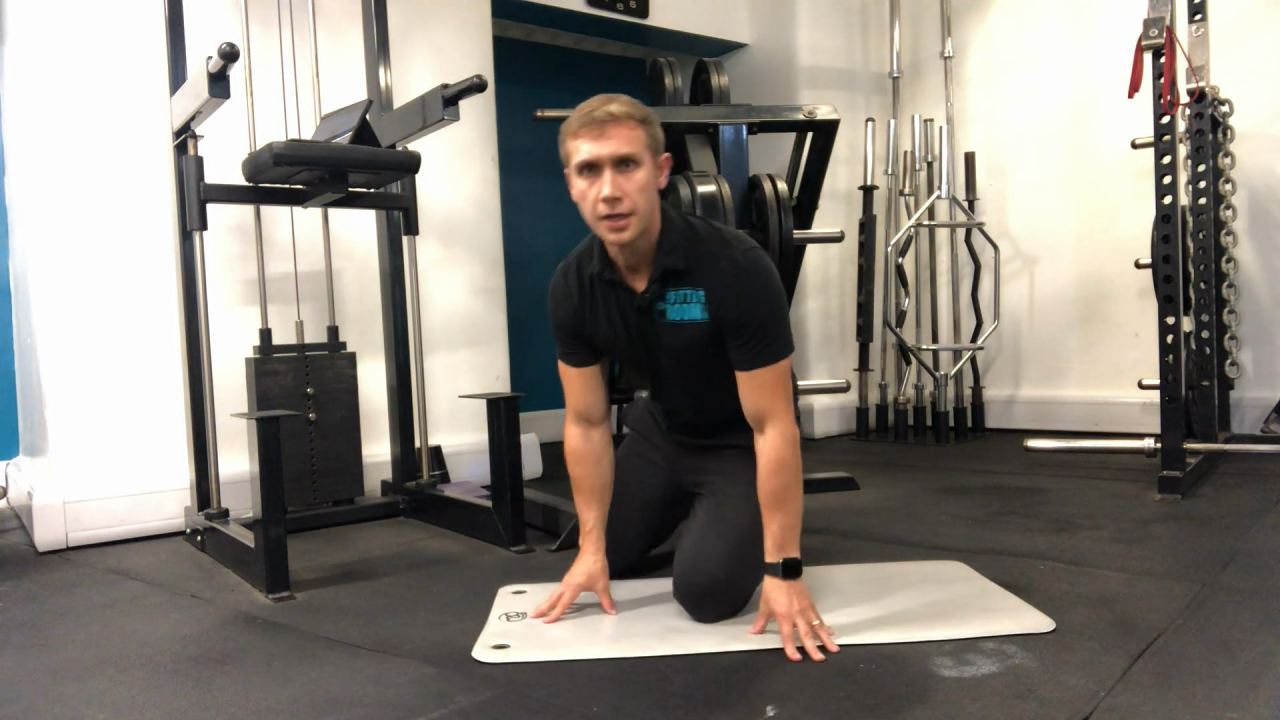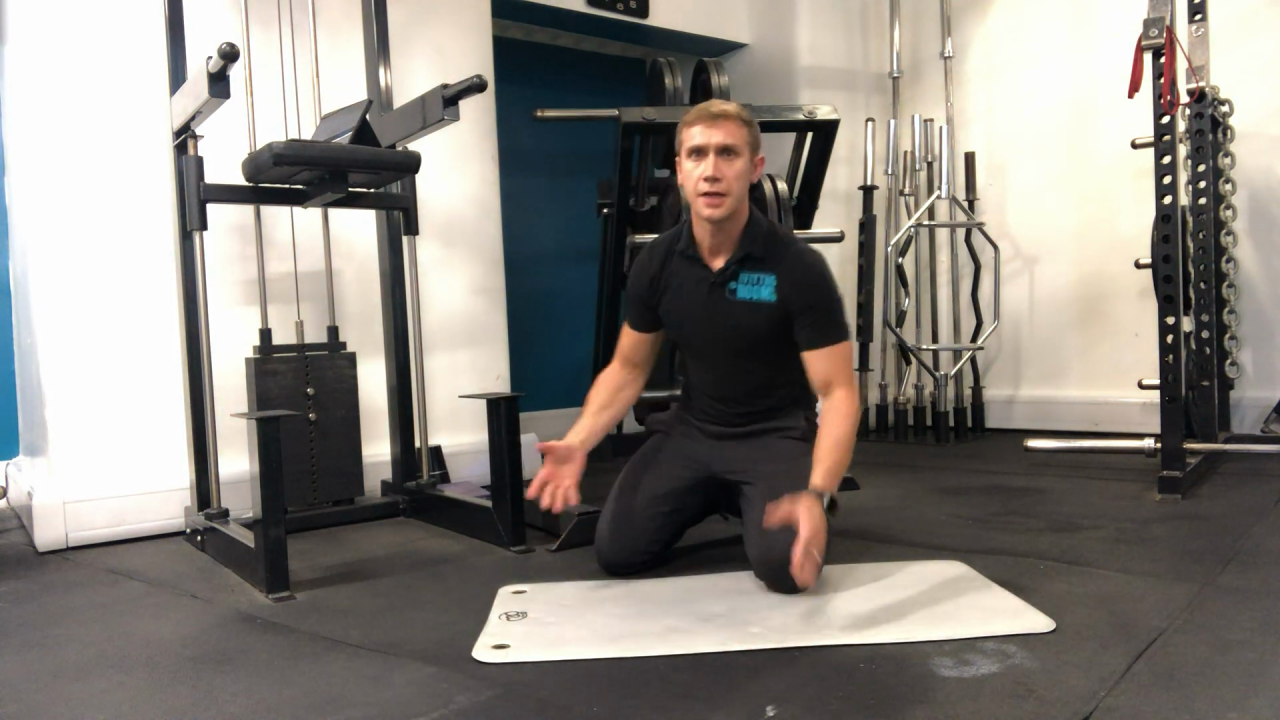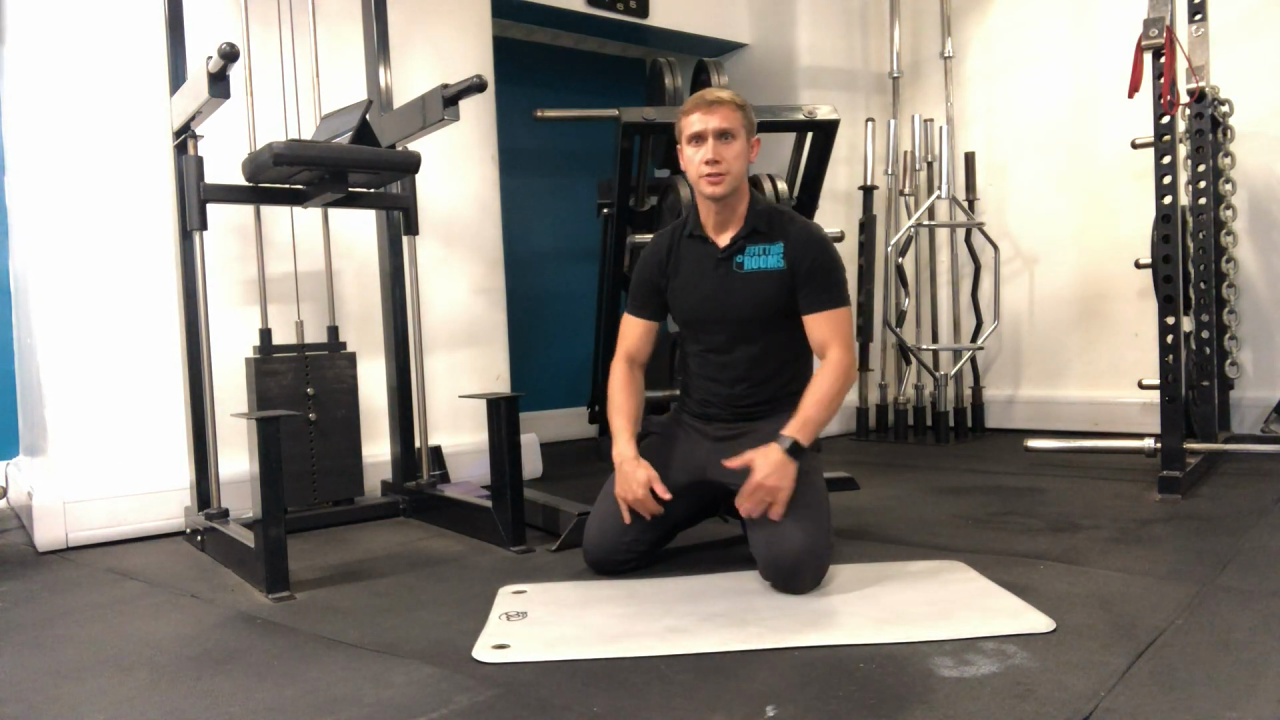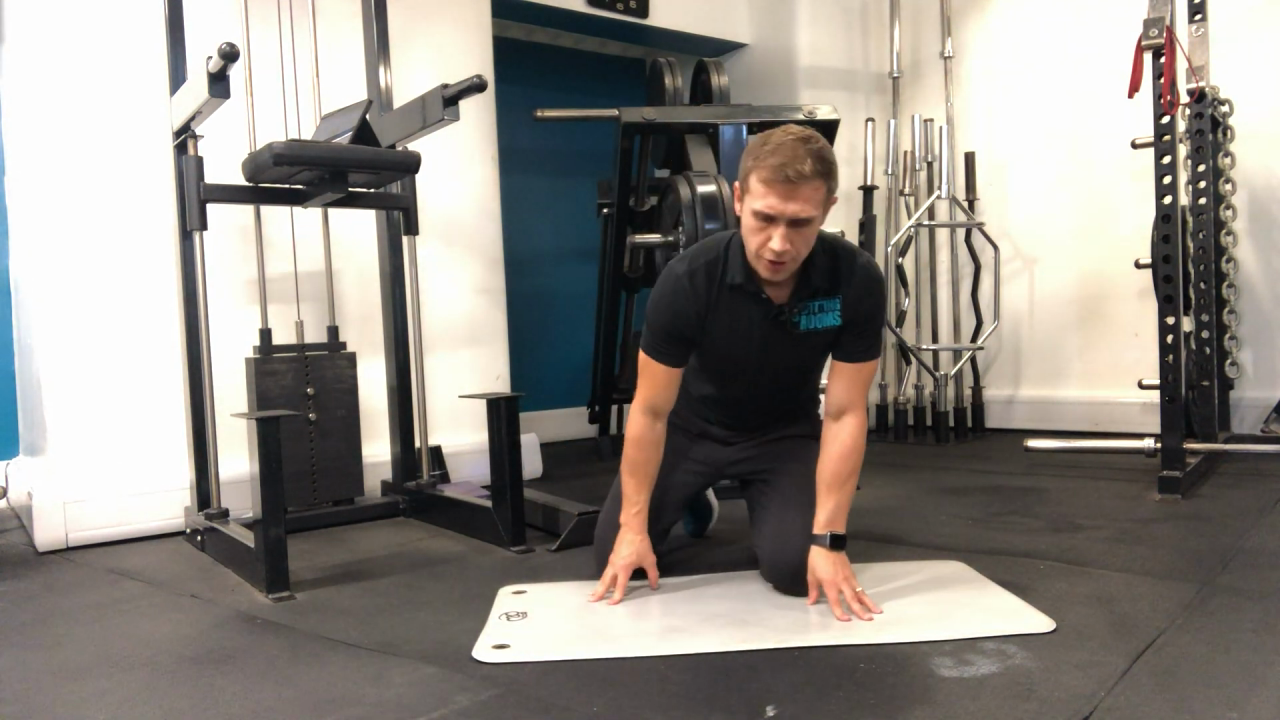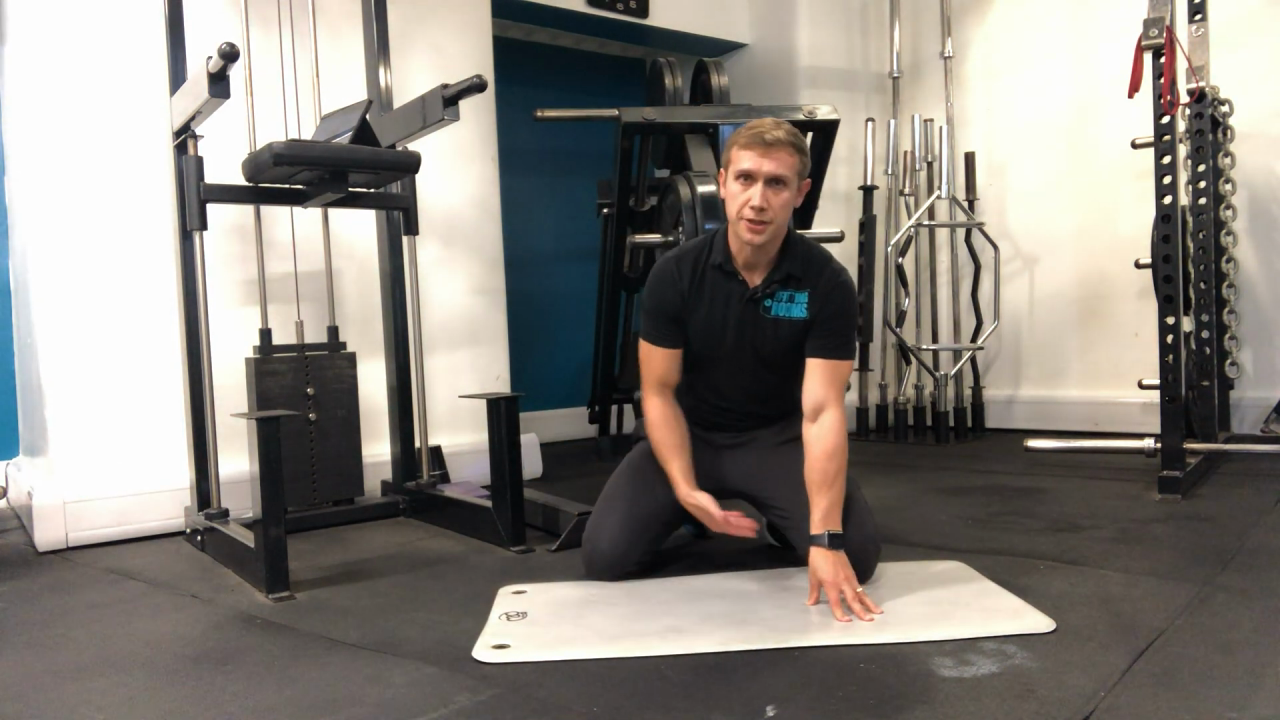
dt=1s
person 1, frame 1
left shoulder: (735, 269)
right shoulder: (572, 284)
left elbow: (773, 427)
right elbow: (586, 423)
left wrist: (784, 570)
right wrist: (591, 548)
left hip: (740, 444)
right hip: (663, 432)
left knee: (706, 590)
right knee: (596, 571)
left ankle: (738, 521)
right ankle: (686, 508)
person 1, frame 2
left shoulder: (798, 268)
right shoulder: (656, 263)
left elbow: (839, 393)
right elbow: (627, 369)
left wrist: (818, 496)
right wrist: (578, 443)
left hip: (775, 435)
right hip: (691, 431)
left knee: (784, 566)
right knee: (618, 551)
left ankle: (753, 497)
right ankle: (713, 495)
person 1, frame 3
left shoulder: (802, 243)
right shoulder: (663, 252)
left elbow: (838, 360)
right elbow: (628, 361)
left wrist: (788, 449)
right wrist: (625, 453)
left hip: (773, 434)
right hip: (689, 429)
left knee: (793, 565)
right knee: (604, 550)
left ankle: (754, 505)
right ankle: (711, 502)
person 1, frame 4
left shoulder: (857, 281)
right shoulder: (687, 280)
left elbow: (845, 415)
right elbow: (651, 412)
left wrist: (827, 540)
right wrist: (633, 528)
left hip: (786, 432)
right hip: (692, 428)
left knee: (793, 568)
right knee: (615, 557)
left ankle: (757, 503)
right ankle: (694, 497)
person 1, frame 5
left shoulder: (828, 283)
right shoulder: (675, 273)
left elbow: (822, 412)
right elbow: (658, 393)
left wrist: (825, 538)
right wrist: (687, 491)
left hip: (778, 437)
right hip: (692, 435)
left knee: (856, 555)
right knee: (606, 556)
left ankle: (776, 515)
right ankle: (693, 506)
